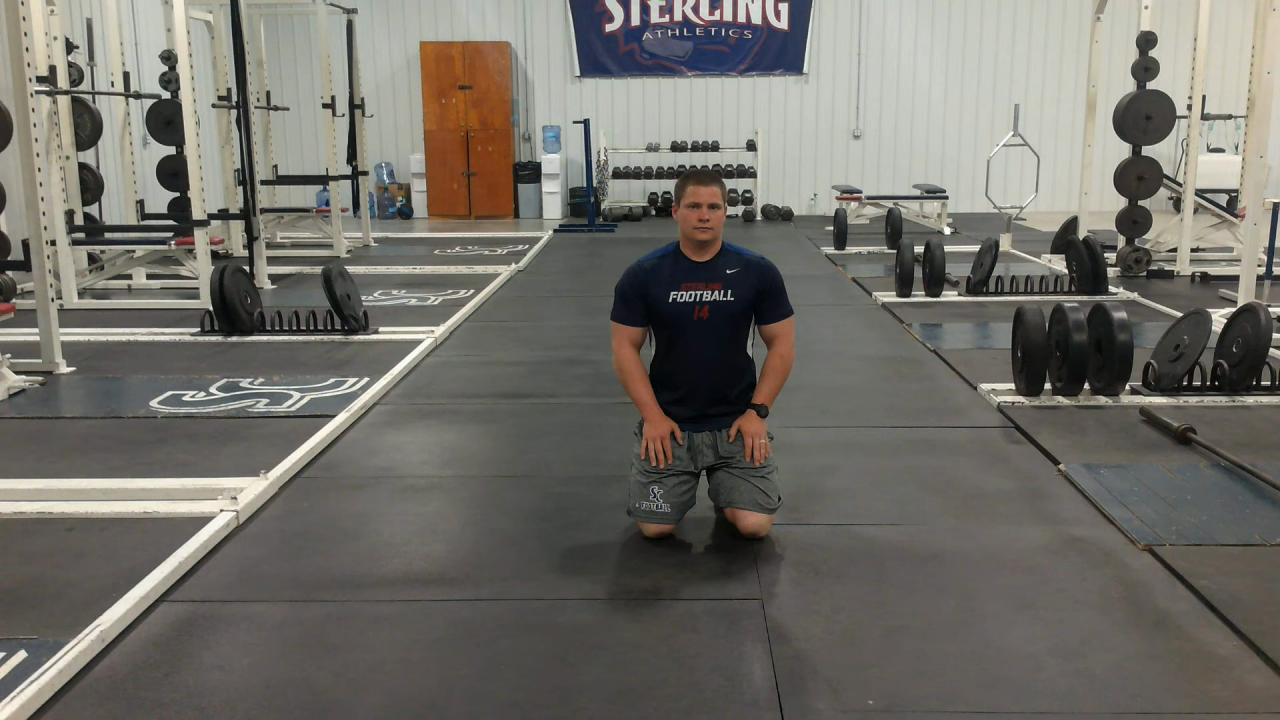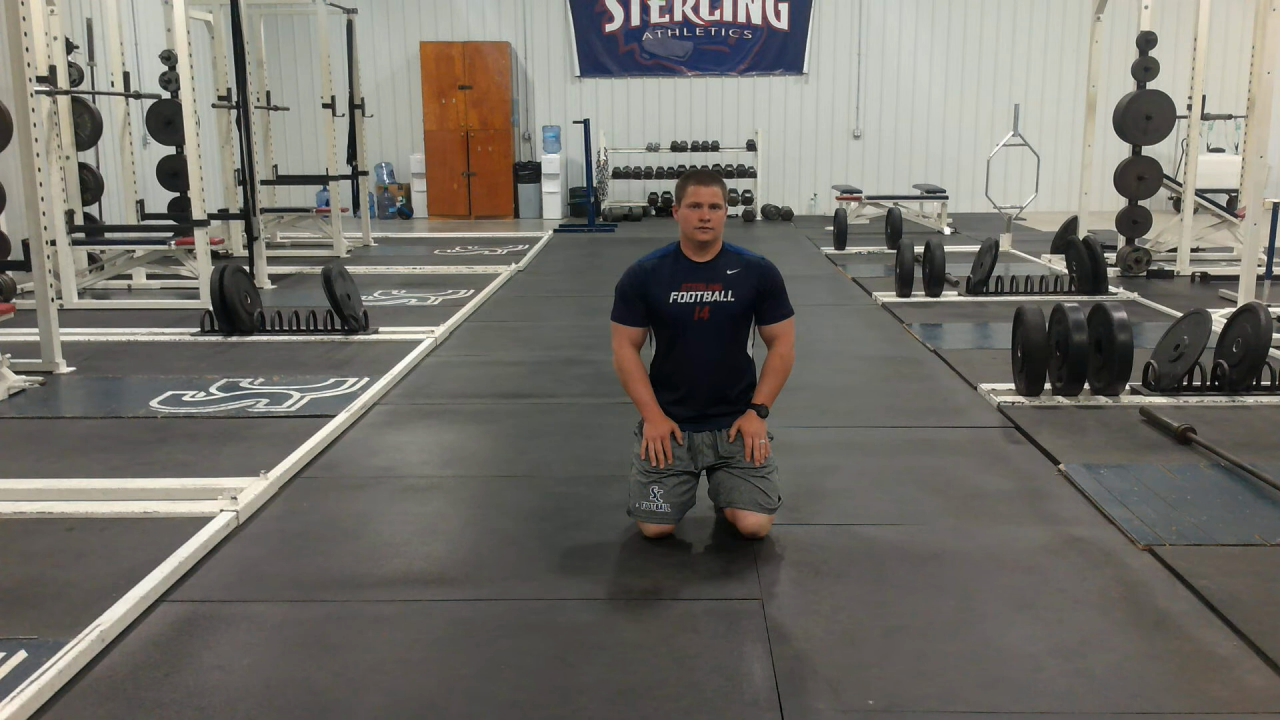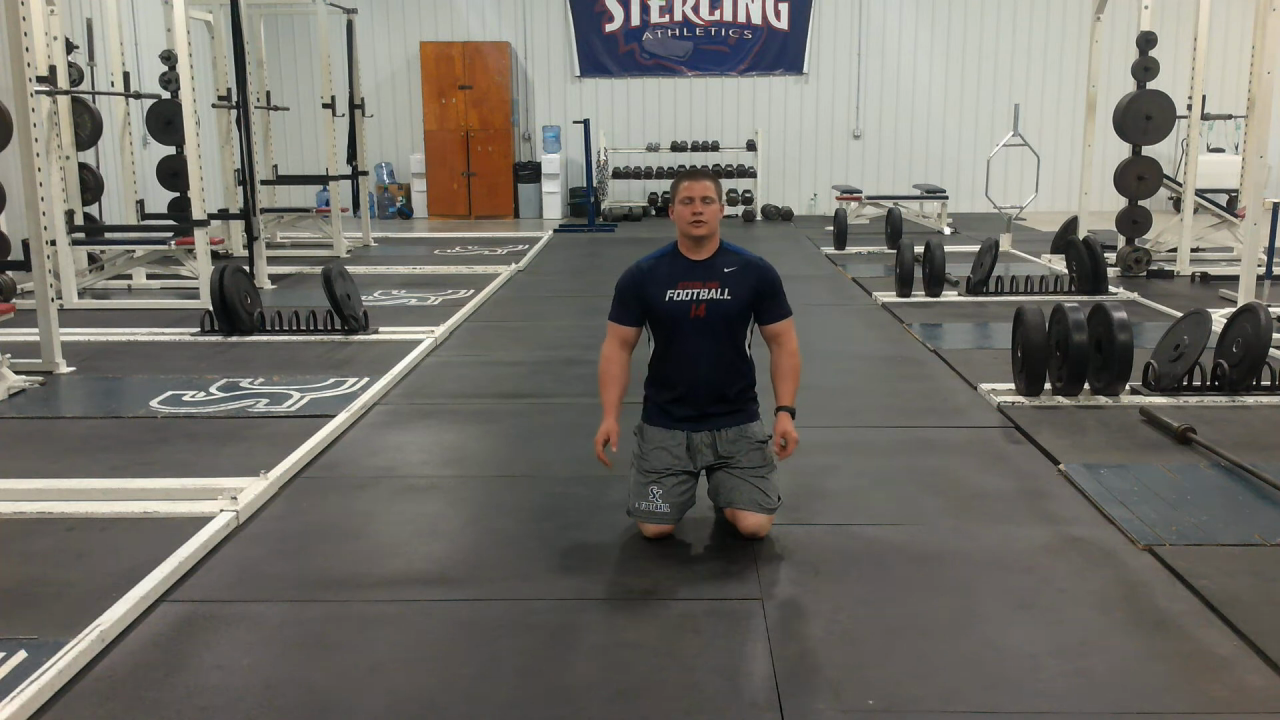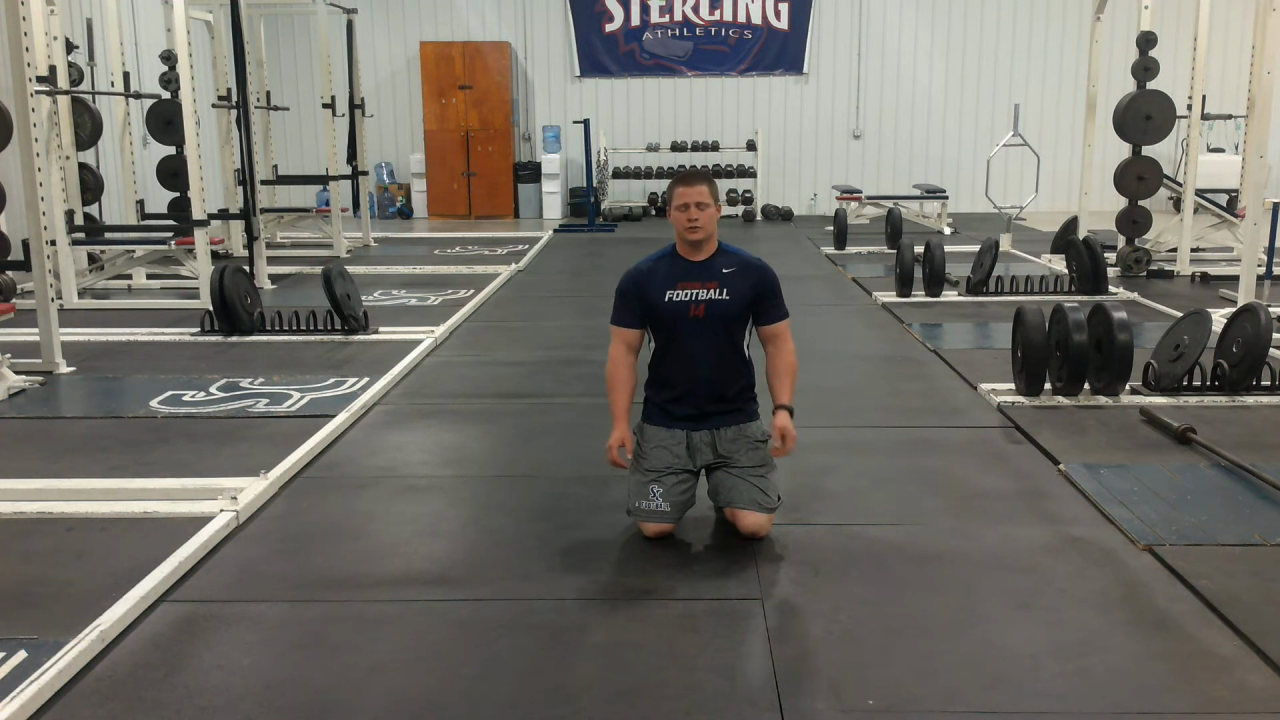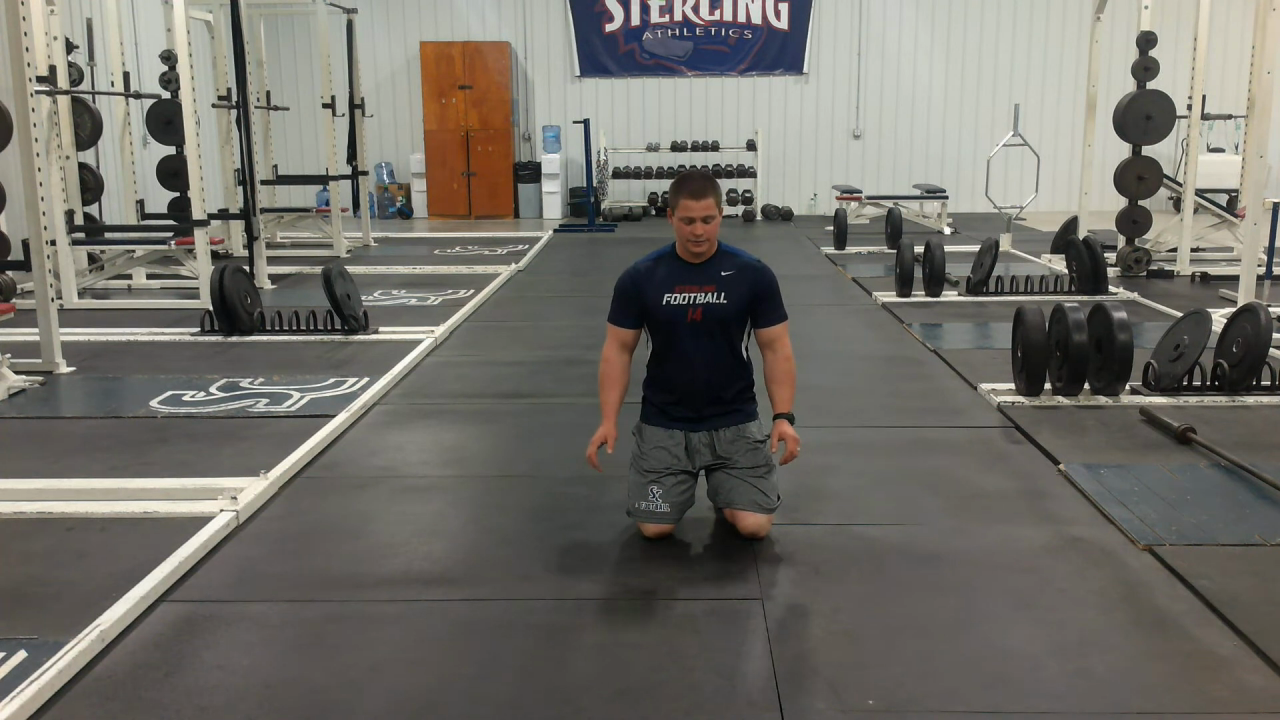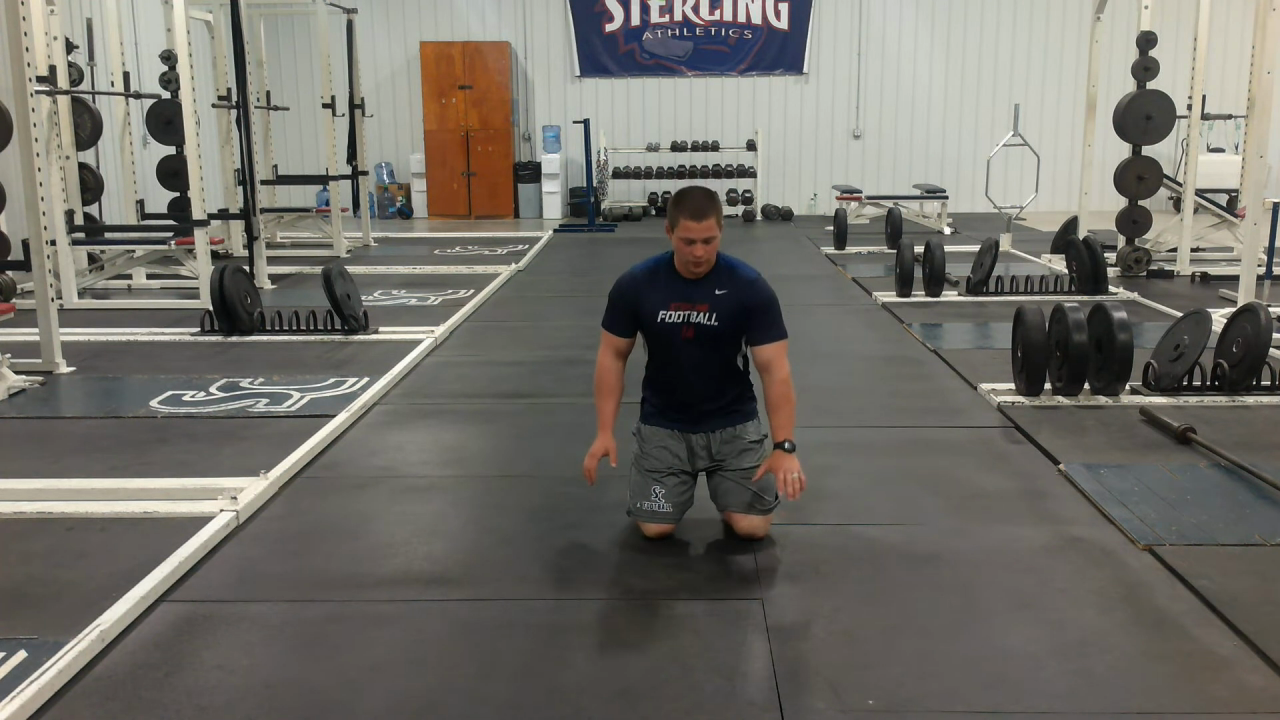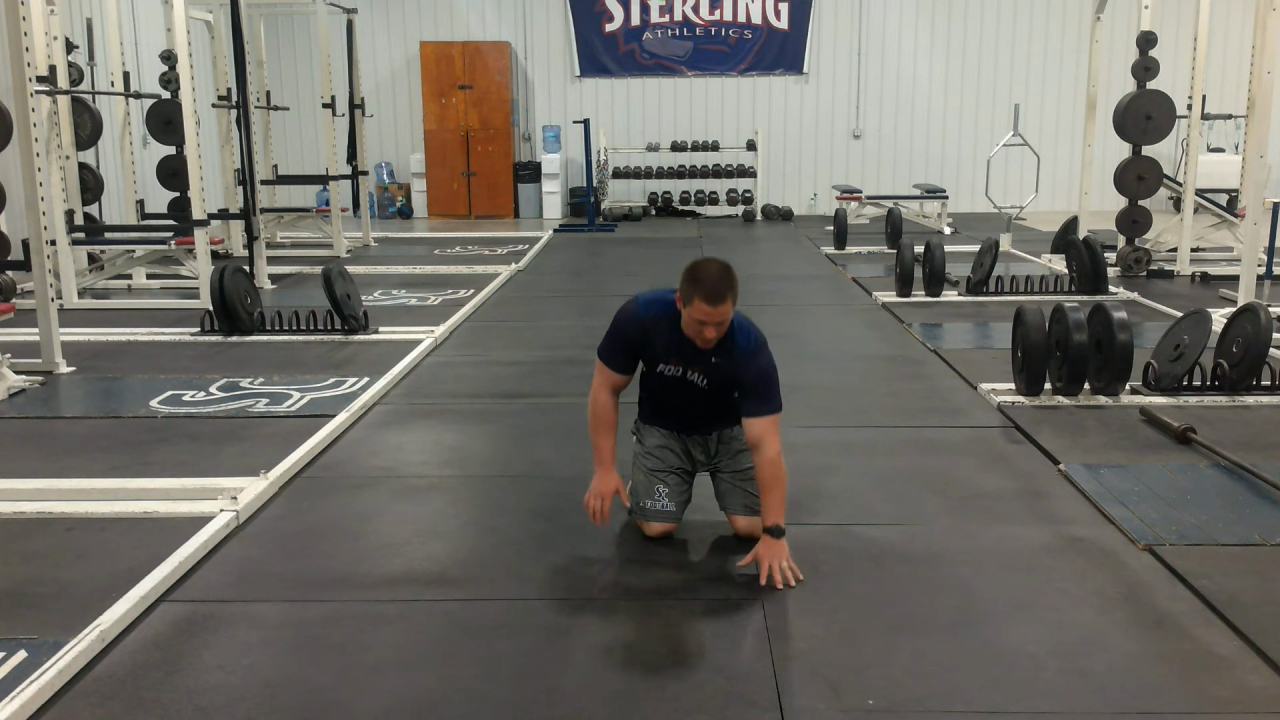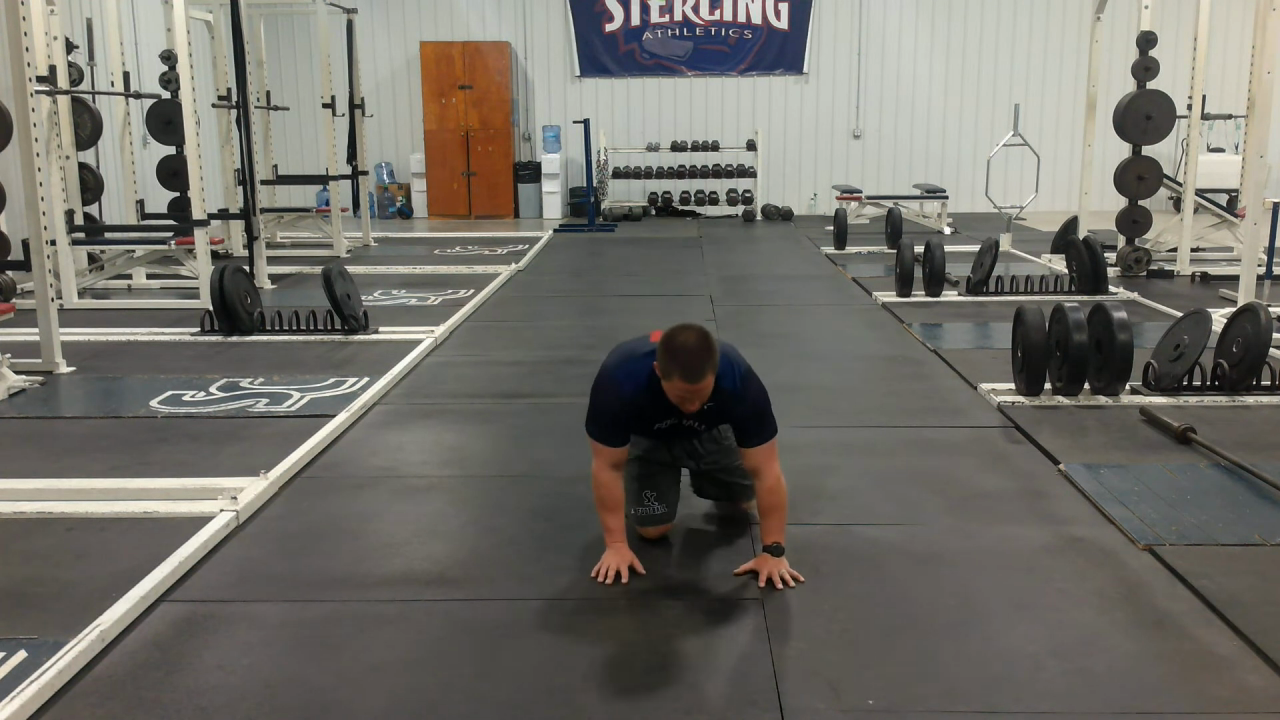
dt=0.7s
person 1, frame 1
left shoulder: (758, 272)
right shoulder: (643, 275)
left elbow: (781, 345)
right elbow: (625, 348)
left wrist: (757, 412)
right wrist: (652, 415)
left hip: (736, 420)
right hip: (668, 421)
left knee: (754, 524)
right knee: (655, 527)
left ankle: (721, 484)
right ankle: (689, 478)
person 1, frame 2
left shoulder: (758, 272)
right shoulder: (643, 275)
left elbow: (781, 346)
right elbow: (625, 348)
left wrist: (757, 411)
right wrist: (652, 415)
left hip: (736, 420)
right hip: (668, 420)
left knee: (754, 525)
right knee: (655, 526)
left ankle: (722, 484)
right ankle: (690, 478)
person 1, frame 3
left shoulder: (755, 272)
right shoulder: (642, 276)
left elbow: (784, 343)
right elbow: (617, 346)
left wrist: (785, 411)
right wrist: (610, 416)
left hip: (737, 421)
right hip: (666, 422)
left knee: (754, 525)
right knee: (655, 527)
left ankle: (722, 486)
right ankle: (689, 481)
person 1, frame 4
left shoulder: (754, 273)
right shoulder: (641, 278)
left elbow: (778, 343)
right elbow: (623, 350)
left wrist: (782, 409)
right wrist: (620, 423)
left hip: (736, 422)
right hip: (665, 423)
left knee: (754, 525)
right knee: (655, 526)
left ankle: (719, 482)
right ankle: (689, 478)
person 1, frame 5
left shoulder: (753, 275)
right shoulder: (640, 278)
left elbow: (776, 349)
right elbow: (618, 349)
left wrist: (783, 416)
right wrist: (608, 420)
left hip: (735, 421)
right hip: (664, 423)
left knee: (754, 526)
right knee: (655, 528)
left ankle: (721, 485)
right ankle: (689, 479)
person 1, frame 6
left shoulder: (750, 288)
right shoulder: (635, 285)
left elbow: (775, 371)
right elbow: (612, 356)
left wrist: (784, 447)
right wrist: (605, 431)
left hip: (733, 424)
right hip: (663, 425)
left knee: (751, 526)
right knee: (655, 527)
left ankle: (720, 484)
right ankle: (676, 478)
person 1, frame 7
left shoulder: (751, 348)
right shoulder: (639, 317)
left elbow: (766, 445)
right elbow: (605, 391)
left wrist: (773, 533)
right wrist: (605, 469)
left hip: (729, 429)
right hip: (662, 430)
left knee: (751, 525)
right knee: (655, 525)
left ankle: (715, 475)
right ankle: (637, 483)
person 1, frame 8
left shoulder: (739, 381)
right shoulder: (619, 380)
left elbow: (766, 470)
right elbow: (607, 467)
left wrist: (773, 550)
right wrist: (616, 544)
left hip: (713, 431)
right hip: (648, 437)
right knee: (652, 528)
